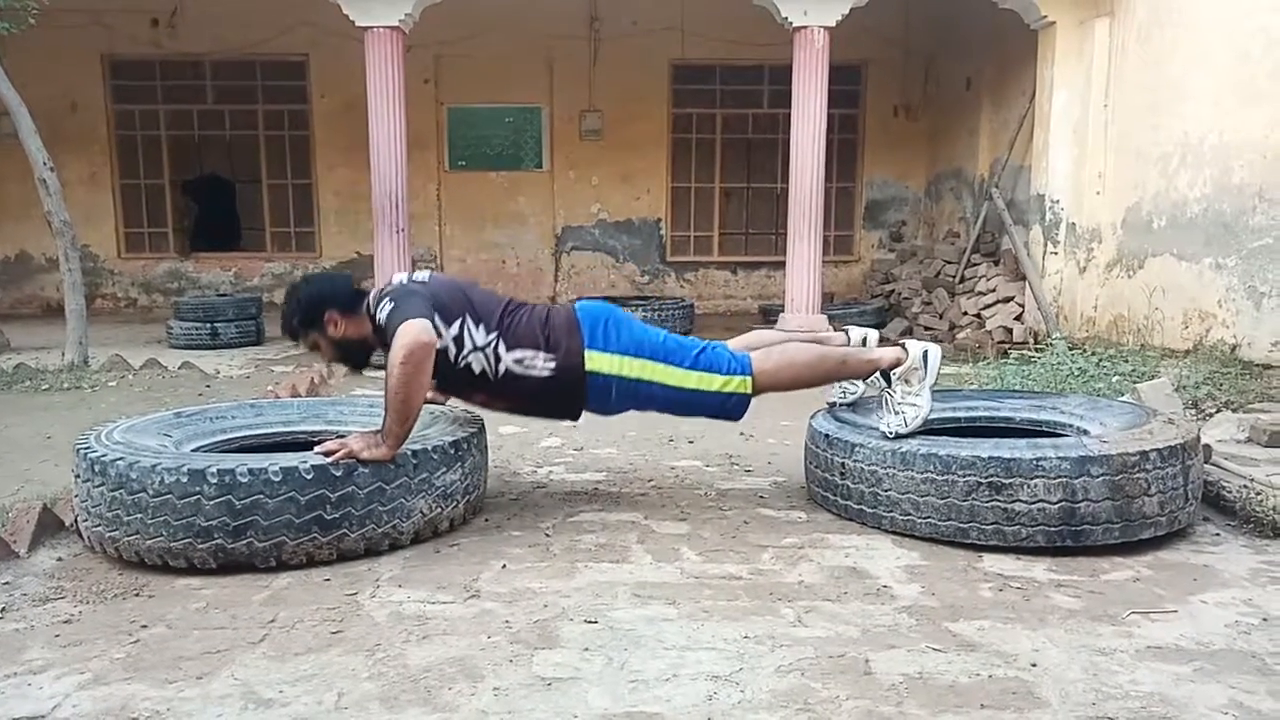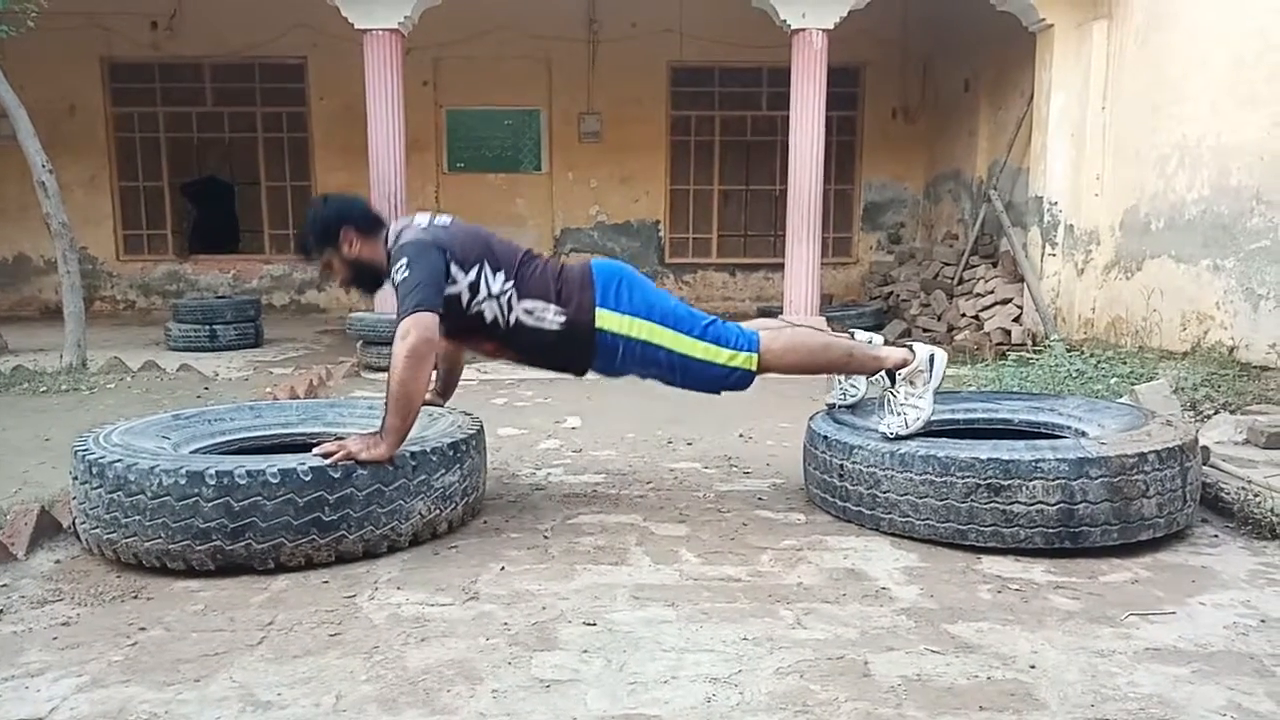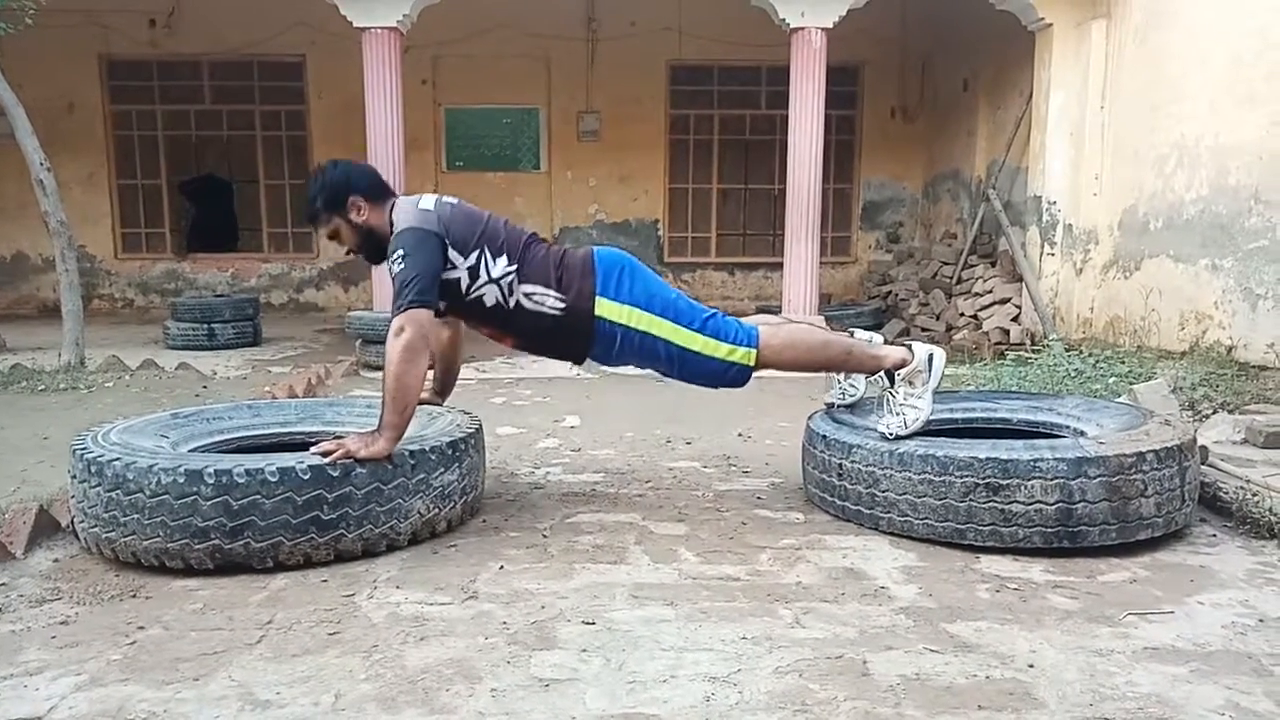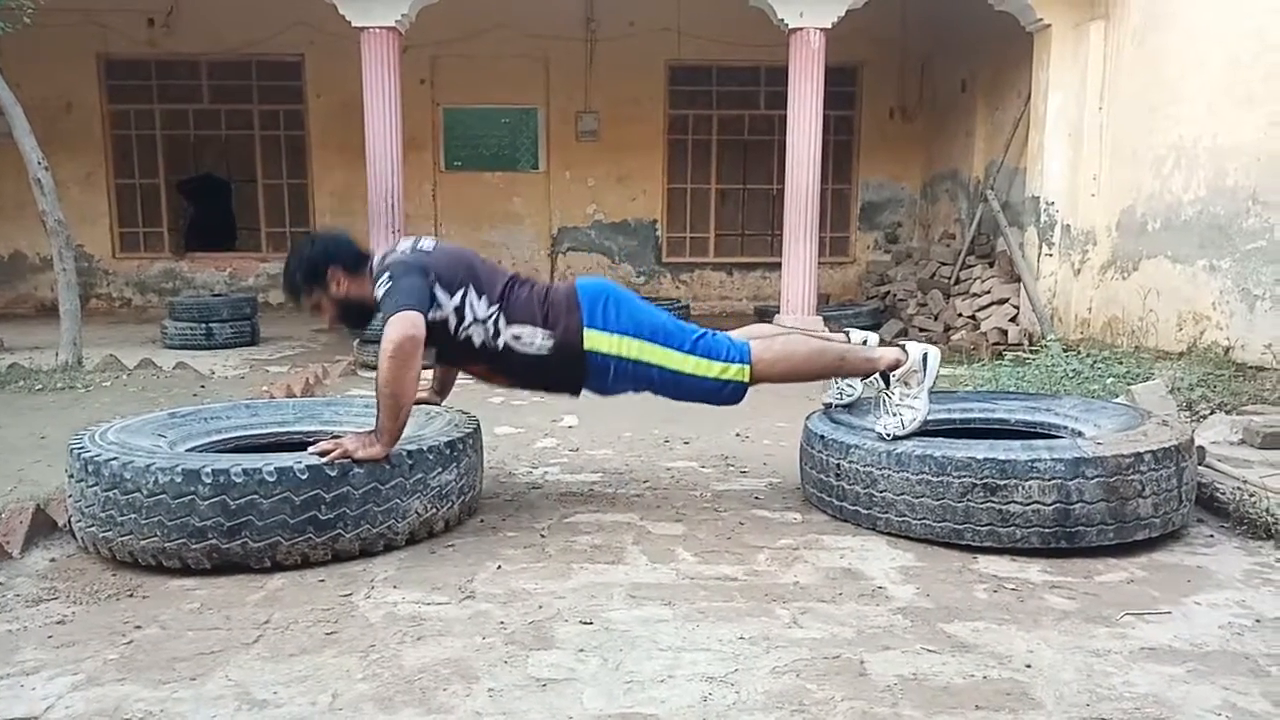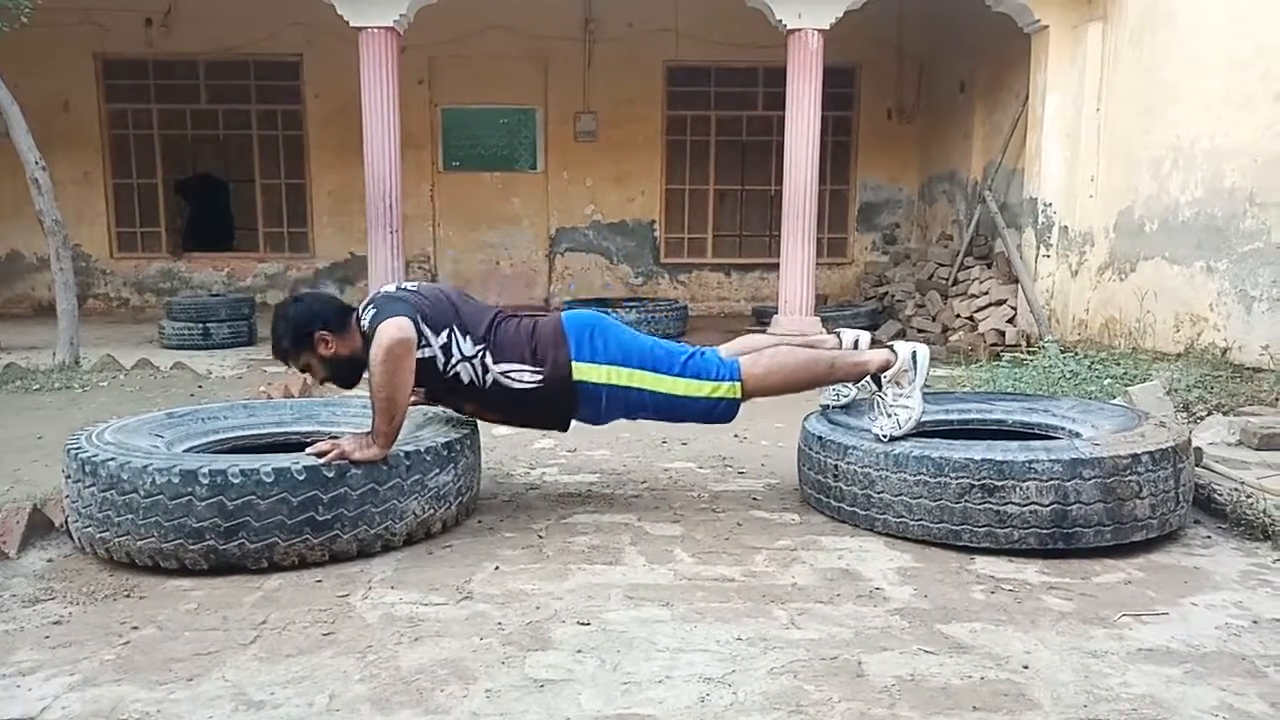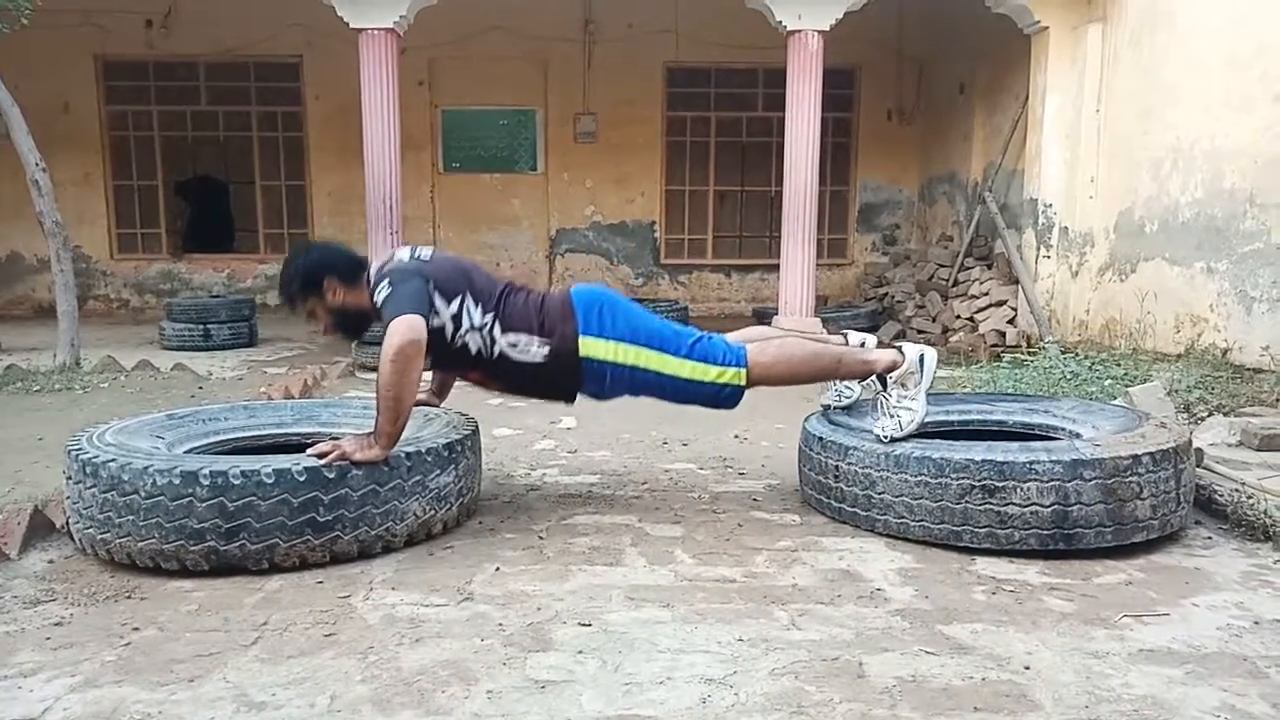
dt=0.2s
person 1, frame 1
left shoulder: (393, 301)
right shoulder: (411, 296)
left elbow: (415, 350)
left wrist: (387, 441)
right wrist: (435, 393)
left hip: (591, 355)
right hip: (584, 343)
left knee: (744, 375)
right knee: (726, 354)
left ankle: (901, 360)
right ankle: (849, 343)
person 1, frame 2
left shoulder: (410, 249)
right shoulder: (422, 240)
left elbow: (418, 340)
right elbow: (451, 328)
left wrist: (387, 440)
right wrist: (440, 397)
left hip: (600, 313)
right hip: (592, 307)
left knee: (746, 354)
right knee: (732, 337)
left ankle: (903, 362)
right ankle: (858, 342)
person 1, frame 3
left shoulder: (408, 233)
right shoulder: (424, 221)
left elbow: (410, 331)
right elbow: (450, 311)
left wrist: (386, 437)
right wrist: (439, 393)
left hip: (600, 302)
right hip: (595, 295)
left knee: (750, 347)
right knee: (735, 334)
left ankle: (902, 359)
right ankle: (859, 345)
person 1, frame 4
left shoulder: (392, 277)
right shoulder: (411, 266)
left elbow: (402, 336)
left wrist: (382, 438)
right wrist: (437, 388)
left hip: (591, 332)
right hip: (585, 317)
left knee: (743, 361)
right knee: (731, 348)
left ankle: (897, 360)
right ankle: (851, 342)
person 1, frame 5
left shoulder: (376, 313)
right shoulder: (400, 303)
left elbow: (395, 345)
left wrist: (377, 440)
right wrist: (430, 393)
left hip: (578, 363)
right hip: (571, 346)
left knee: (735, 379)
right knee: (720, 362)
left ankle: (888, 361)
right ankle: (840, 343)
person 1, frame 6
left shoulder: (392, 280)
right shoulder: (409, 274)
left elbow: (405, 345)
left wrist: (379, 441)
right wrist: (432, 397)
left hip: (586, 339)
right hip: (580, 329)
left knee: (738, 365)
right knee: (722, 346)
left ankle: (896, 364)
right ankle: (847, 344)
